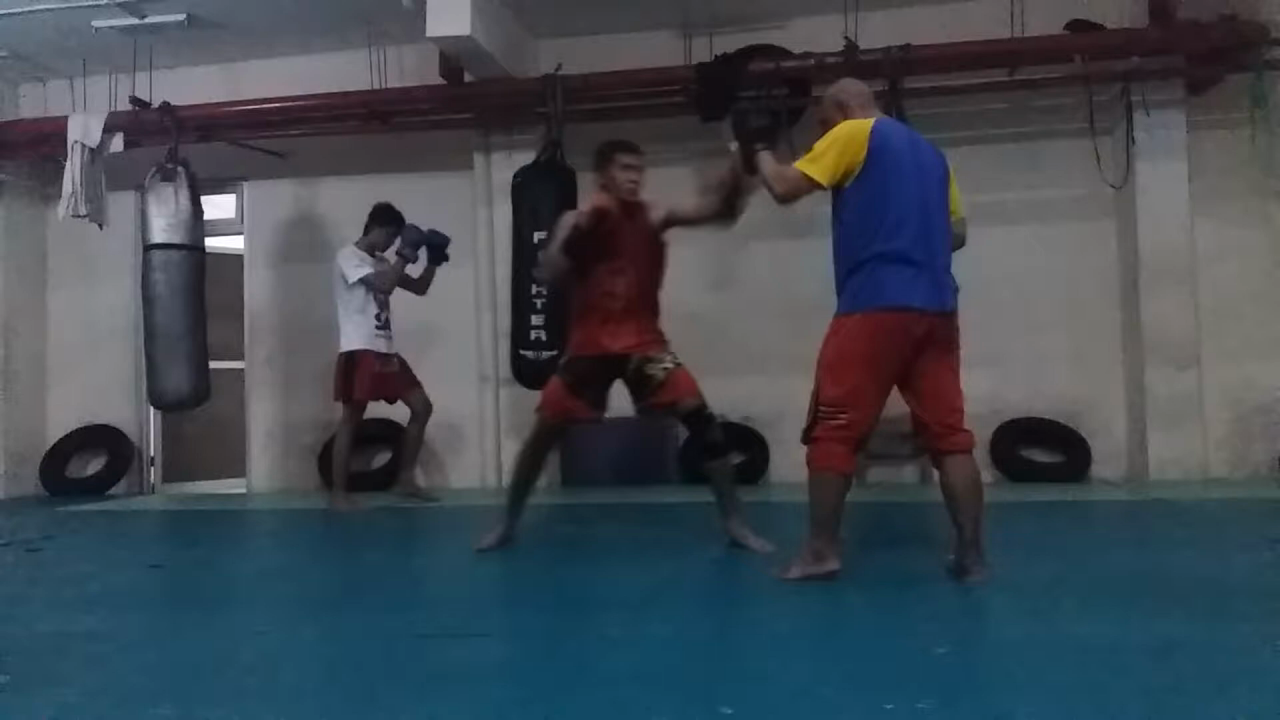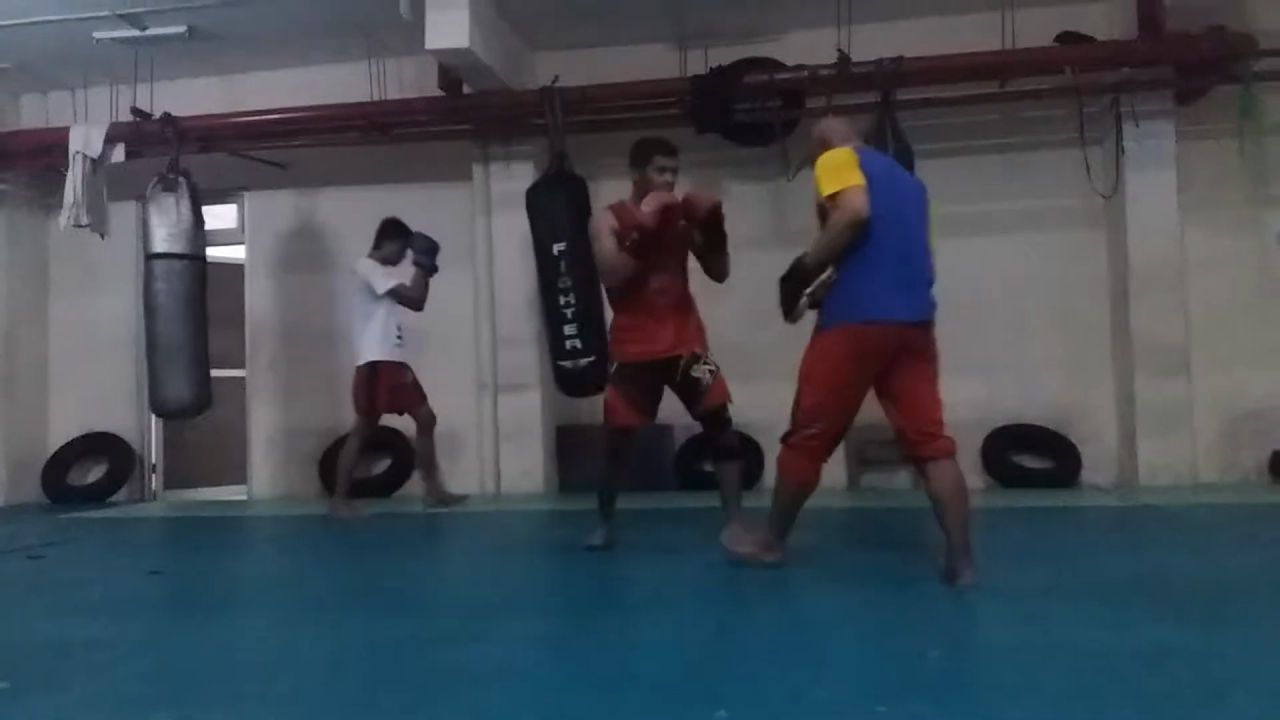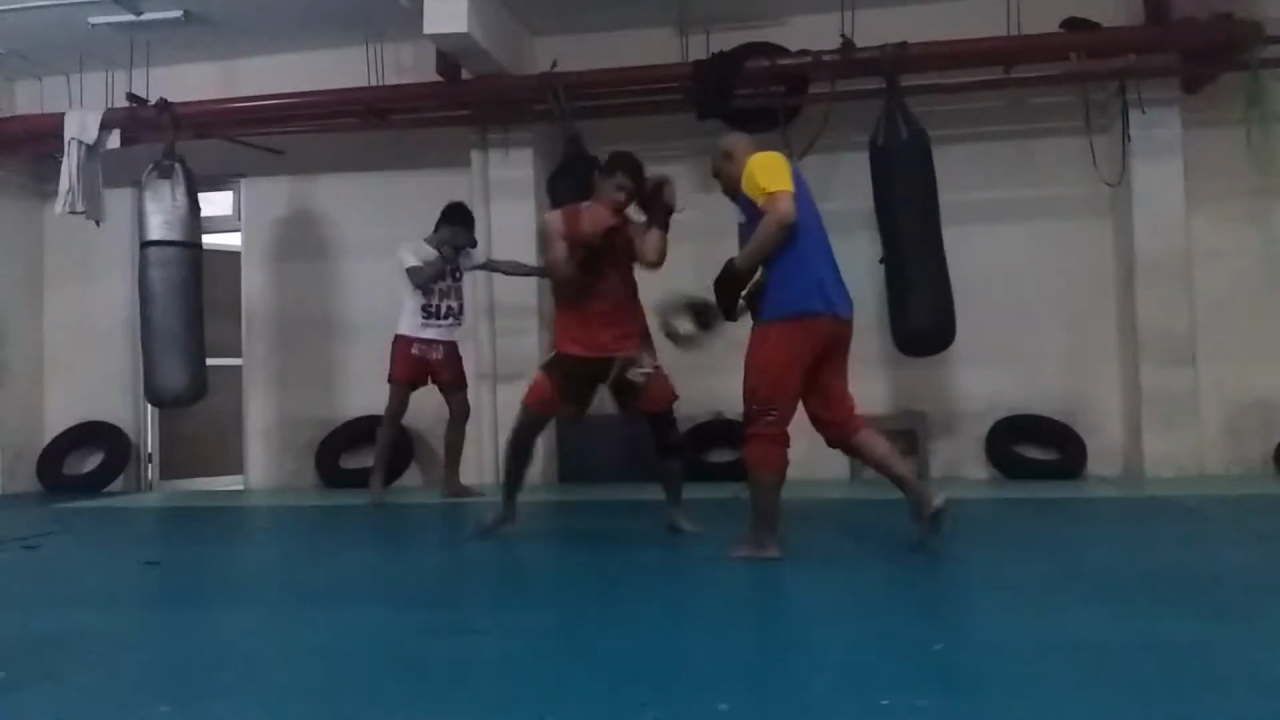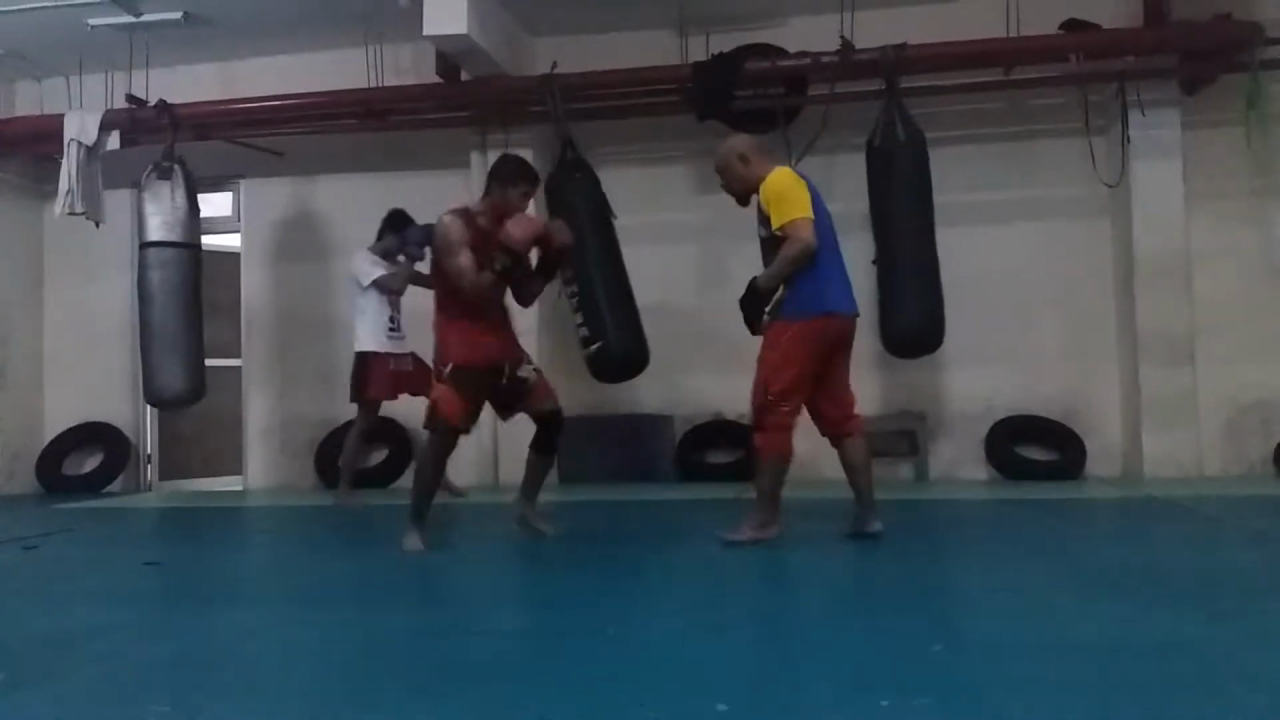
dt=0.5s
person 1, frame 1
left shoulder: (856, 134)
right shoulder: (928, 151)
left elbow: (786, 188)
right elbow: (957, 231)
left wrist: (760, 150)
left hip: (875, 306)
right hip: (937, 307)
left knee: (834, 429)
right knee: (948, 433)
left ankle: (821, 550)
right ankle: (971, 554)
person 1, frame 2
left shoulder: (839, 158)
right shoulder: (908, 180)
left elbow: (855, 211)
left wrist: (806, 267)
left hip: (855, 320)
right hip: (915, 322)
left knee: (808, 438)
right knee: (930, 441)
left ankle: (771, 542)
right ankle: (960, 559)
person 1, frame 3
left shoulder: (761, 163)
right shoulder: (780, 175)
left elbow: (782, 215)
left wrist: (736, 268)
left hip: (790, 314)
right hip: (830, 312)
left knee: (764, 428)
right knee: (842, 421)
left ankle: (763, 538)
right ankle: (921, 497)
person 1, frame 4
left shoulder: (779, 181)
right shoulder: (787, 185)
left elbow: (804, 242)
left wrist: (760, 285)
right wrist: (771, 289)
left hip: (804, 314)
right hip: (835, 313)
left knee: (772, 414)
right knee: (840, 415)
left ankle: (765, 516)
right ankle: (867, 513)
person 2, frame 1
left shoulder: (654, 218)
right shoulder: (574, 221)
left elbow: (718, 212)
right elbow: (549, 275)
left wrist: (734, 177)
right wrist: (579, 233)
left hip: (643, 342)
right hip: (590, 344)
left knee: (702, 421)
right knee: (545, 430)
left ankle: (735, 523)
right ankle: (508, 522)
person 2, frame 2
left shoulder: (684, 214)
right shoulder: (608, 220)
left elbow: (720, 273)
right elbow: (611, 279)
left wrist: (714, 229)
right wrist: (641, 233)
left hip: (684, 340)
right hip: (633, 347)
left knee: (720, 424)
right knee: (618, 438)
left ankle: (733, 526)
right ankle: (604, 523)
person 2, frame 3
left shoulder: (630, 225)
right shoulder: (558, 222)
left elbow: (653, 258)
right elbow: (564, 284)
left wrist: (661, 214)
right wrist: (586, 248)
left hip: (625, 343)
right hip: (574, 345)
left knee: (663, 419)
right knee: (527, 424)
left ankle: (675, 510)
right ankle: (506, 507)
person 2, frame 4
left shoulder: (516, 229)
right shoulder: (453, 227)
left elbow: (525, 296)
right elbow: (472, 291)
left wrist: (550, 258)
right wrist: (506, 258)
left hip: (503, 346)
right hip: (461, 352)
left knee: (552, 418)
right knee: (441, 438)
left ankle: (527, 506)
right ankle: (415, 527)
person 3, frame 1
left shoulder: (381, 262)
right shoulder: (348, 256)
left elbow: (419, 288)
right elbow: (384, 286)
left wrist: (433, 260)
right wrist: (406, 253)
left hip: (386, 352)
right hip: (359, 351)
left knee: (422, 407)
right knee: (351, 420)
left ankle: (406, 479)
right ankle: (339, 492)
person 3, frame 2
left shoulder: (382, 273)
right shoulder: (368, 268)
left elbow: (416, 305)
right elbow: (413, 295)
left wrist: (427, 269)
right wrist: (421, 263)
left hip: (395, 362)
right hip: (377, 363)
left knee: (426, 420)
right knee: (363, 430)
left ankle: (434, 490)
right ankle: (340, 499)
person 3, frame 3
left shoulder: (463, 256)
right shoulder: (411, 250)
left elbow: (503, 267)
right elbow: (420, 280)
left wrist: (545, 270)
right wrist: (448, 255)
left hip: (445, 343)
right hip: (412, 340)
left knee: (460, 410)
right knee: (395, 410)
left ankle: (451, 480)
right ankle: (378, 477)
person 3, frame 4
left shoulder: (393, 264)
right shoulder: (363, 261)
left elbow: (431, 282)
right elbow: (396, 286)
right wrist: (411, 257)
left hip: (401, 352)
right hip: (374, 353)
right knee: (364, 421)
right ankle: (344, 487)
